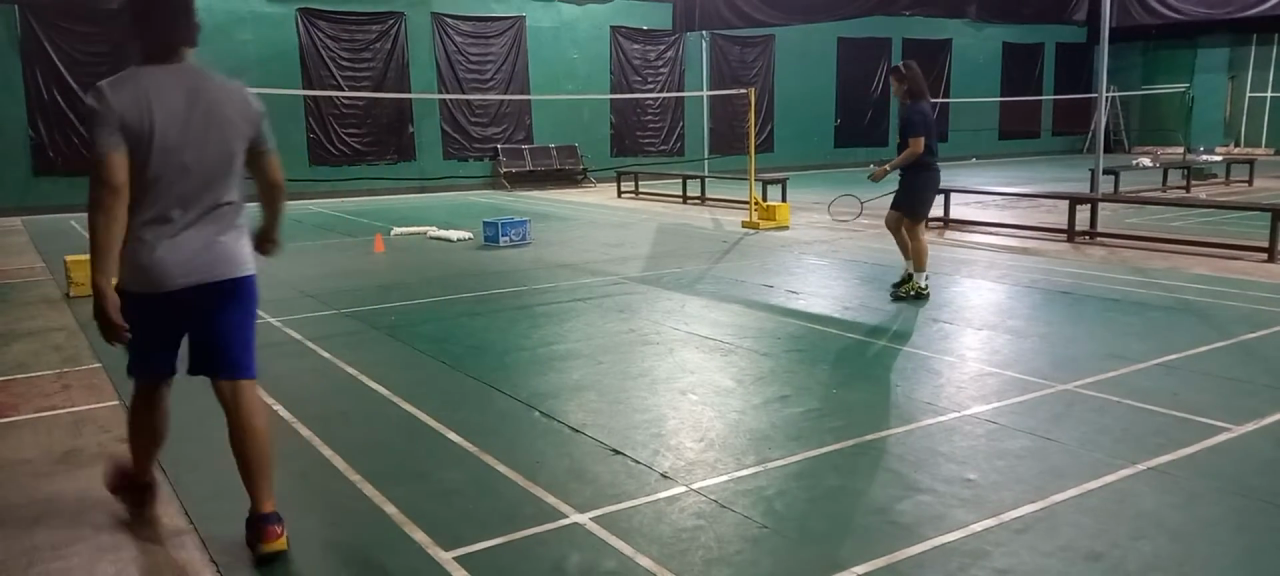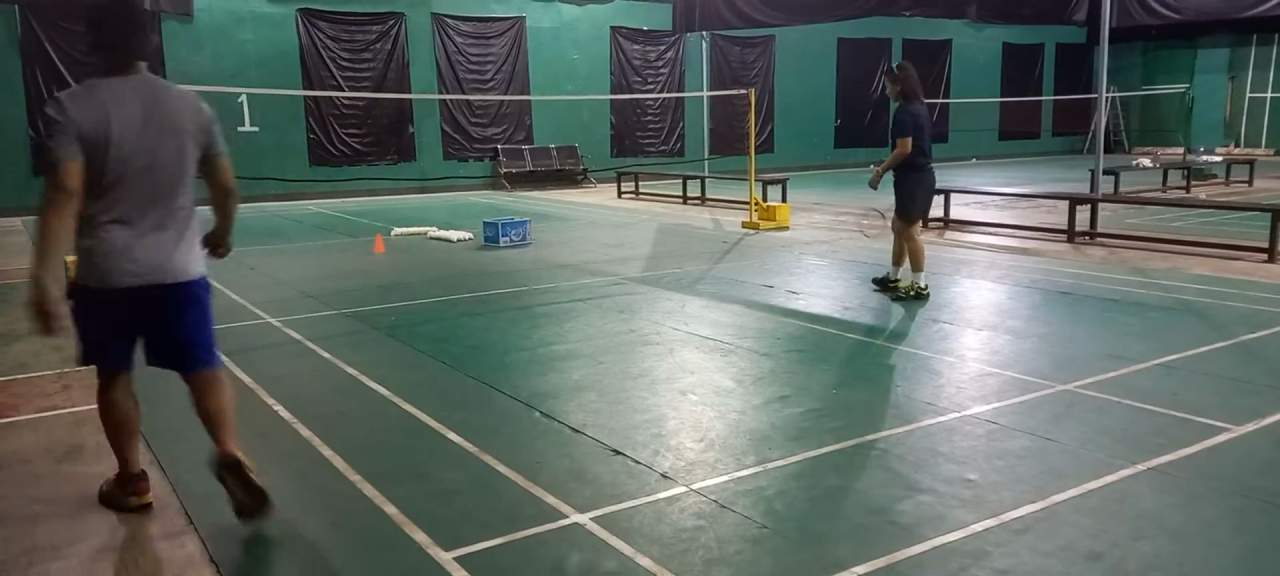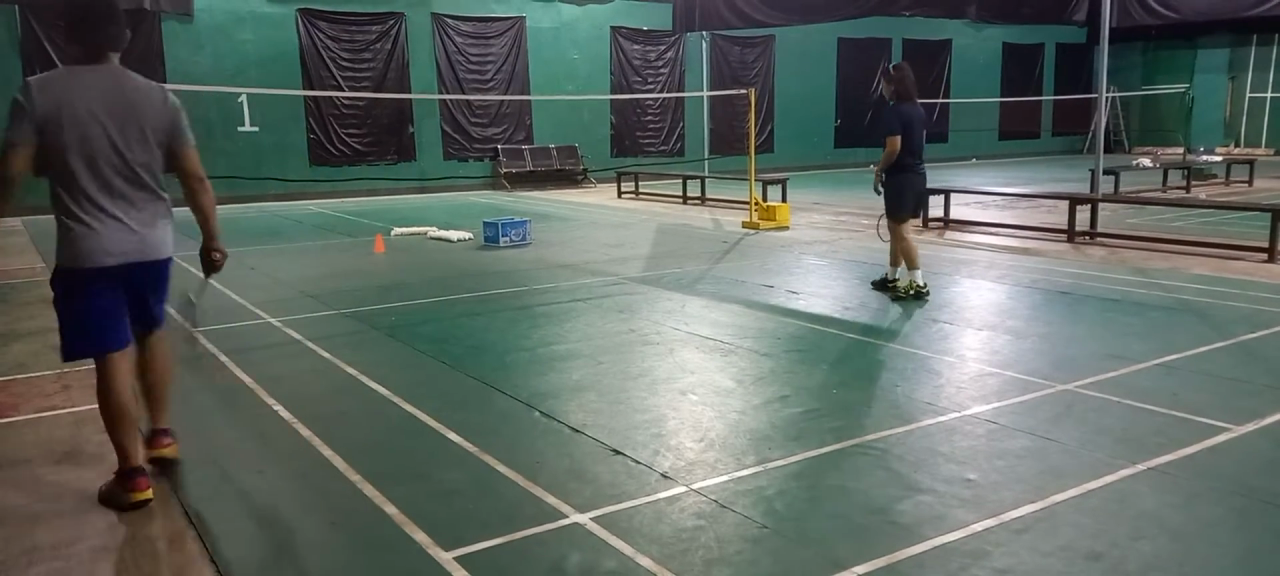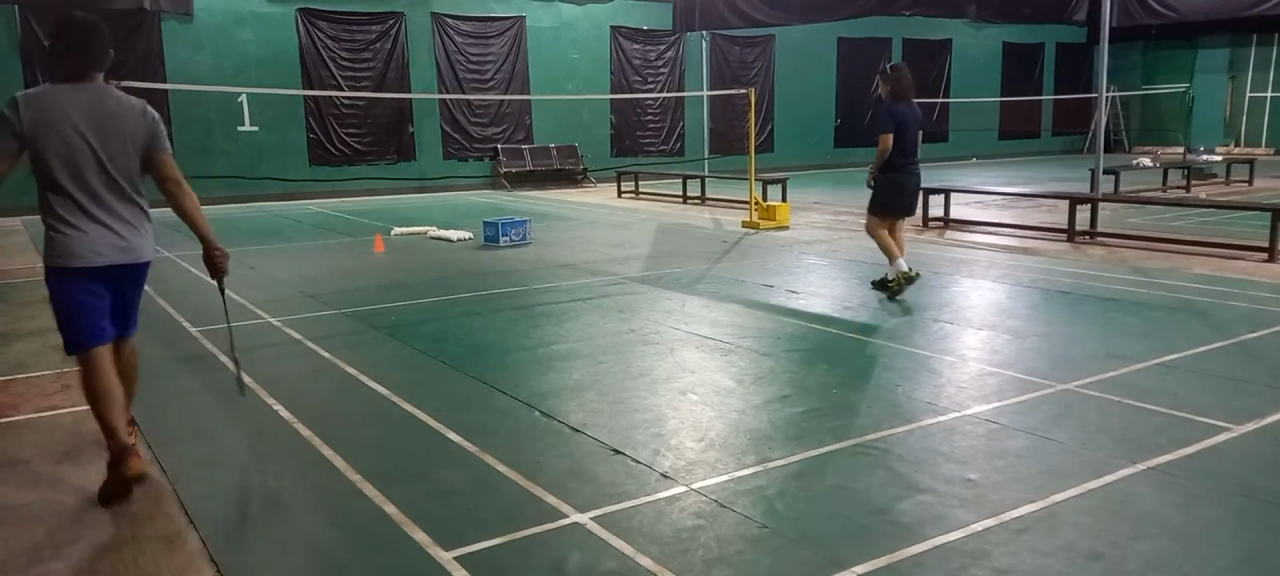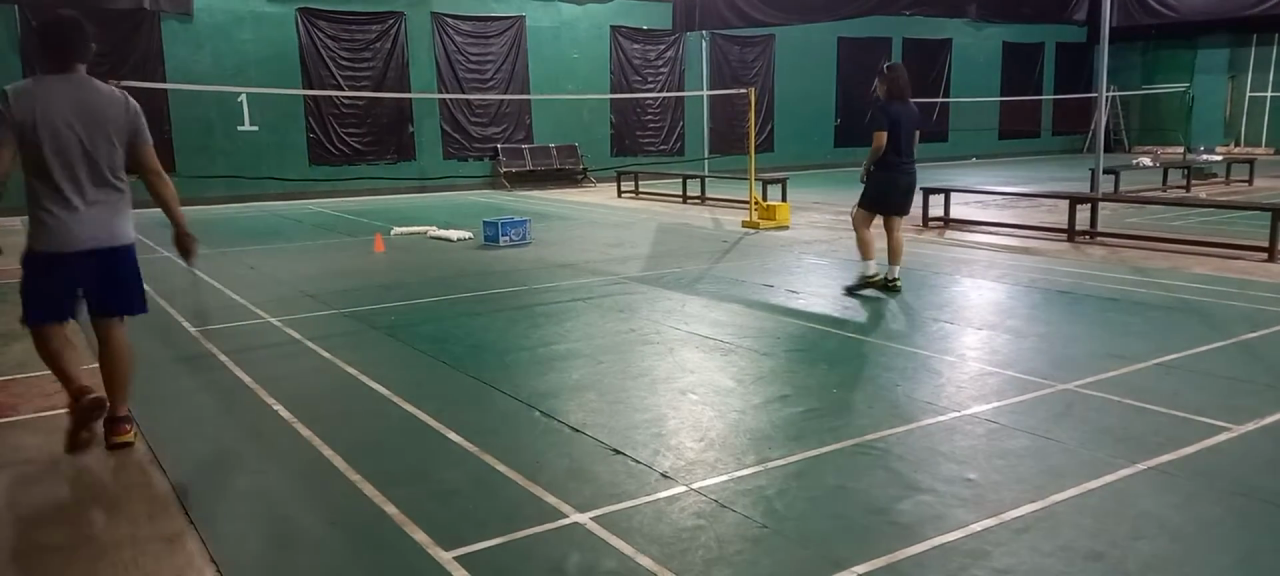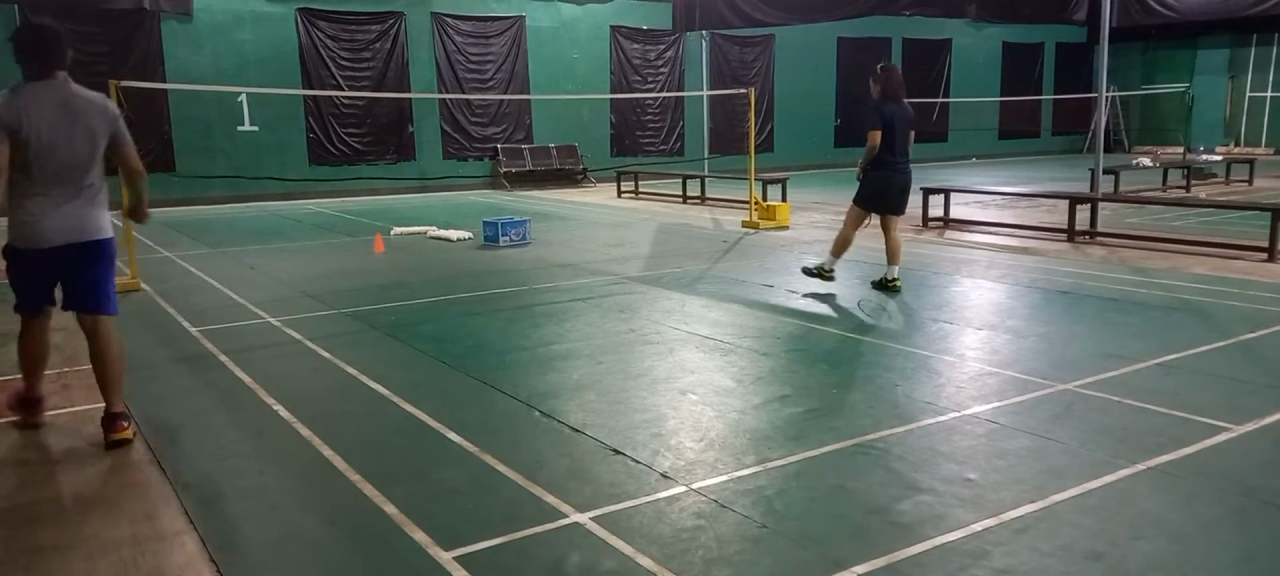
dt=0.2s
person 1, frame 1
left shoulder: (115, 95)
right shoulder: (239, 99)
left elbow: (112, 189)
right elbow: (273, 184)
left wrist: (102, 282)
right wrist: (269, 229)
left hip: (150, 275)
right hip: (226, 268)
left knee: (151, 385)
right knee: (238, 390)
left ankle: (140, 482)
right ankle: (265, 516)
person 1, frame 2
left shoulder: (73, 106)
right shoulder: (192, 106)
left elbow: (65, 194)
right elbow: (226, 189)
left wrist: (44, 278)
right wrist: (222, 232)
left hip: (107, 273)
right hip: (179, 269)
left knee: (114, 375)
right knee: (204, 369)
left ankle: (132, 479)
right ankle: (232, 456)
person 1, frame 3
right shoulder: (160, 98)
right elbow: (195, 178)
right wrist: (211, 239)
left hip: (87, 254)
right hip: (152, 247)
left knee: (112, 360)
right knee: (150, 336)
left ankle: (133, 473)
right ankle: (160, 432)
person 1, frame 4
right shoulder: (140, 113)
right elbow: (174, 185)
right wrist: (209, 243)
left hip: (74, 256)
right hip: (132, 251)
left knee: (96, 354)
right knee: (121, 340)
left ankle: (124, 452)
right ankle: (121, 424)
person 1, frame 5
right shoulder: (122, 103)
right elbow: (153, 173)
right wrist: (180, 226)
left hip: (54, 240)
right hip: (114, 237)
left knee: (46, 324)
right knee: (111, 326)
left ankle: (82, 394)
right ankle: (119, 418)
person 1, frame 6
right shoulder: (101, 107)
right elbow: (133, 168)
right wrist: (139, 204)
right hip: (91, 233)
left knee: (35, 319)
right knee: (98, 323)
right ankle: (116, 416)
person 2, frame 1
left shoulder: (915, 111)
right shoulder: (916, 108)
left elbow: (916, 149)
left wrist: (887, 168)
right wrist: (894, 169)
left hip: (922, 177)
right hip: (914, 177)
left knee: (913, 229)
right knee: (892, 222)
left ankle: (919, 285)
right ankle: (911, 270)
person 2, frame 2
left shoulder: (904, 112)
right shoulder: (919, 108)
left elbow: (904, 149)
left wrist: (880, 171)
left hip: (913, 178)
right hip: (918, 176)
left knee: (909, 230)
right knee: (899, 228)
left ankle: (919, 286)
right ankle: (893, 277)
person 2, frame 3
left shoulder: (895, 111)
right shoulder: (917, 109)
left elbow: (893, 148)
left wrist: (878, 172)
left hip: (901, 178)
right hip: (916, 175)
left knee: (900, 231)
right knee: (896, 229)
left ankle: (918, 284)
right ankle: (892, 278)
person 2, frame 4
left shoulder: (887, 110)
right shoulder: (914, 109)
left elbow: (885, 147)
right elbow: (917, 143)
left wrist: (873, 170)
left hip: (893, 177)
right hip: (911, 175)
left knee: (875, 227)
right knee: (895, 227)
left ankle: (904, 271)
right ankle: (893, 277)
person 2, frame 5
left shoulder: (883, 109)
right shoulder: (912, 110)
left elbow: (879, 144)
right elbow: (914, 143)
left wrist: (866, 166)
left hip: (886, 175)
right hip: (907, 175)
left knee: (860, 223)
right knee: (894, 227)
left ankle: (869, 274)
right ankle: (892, 278)
person 2, frame 6
left shoulder: (878, 109)
right shoulder: (907, 110)
left elbow: (874, 144)
right elbow: (909, 143)
left wrist: (863, 165)
left hip: (881, 175)
right hip: (903, 176)
left knee: (851, 224)
right knee: (891, 228)
left ankle: (827, 268)
right ankle: (892, 278)
